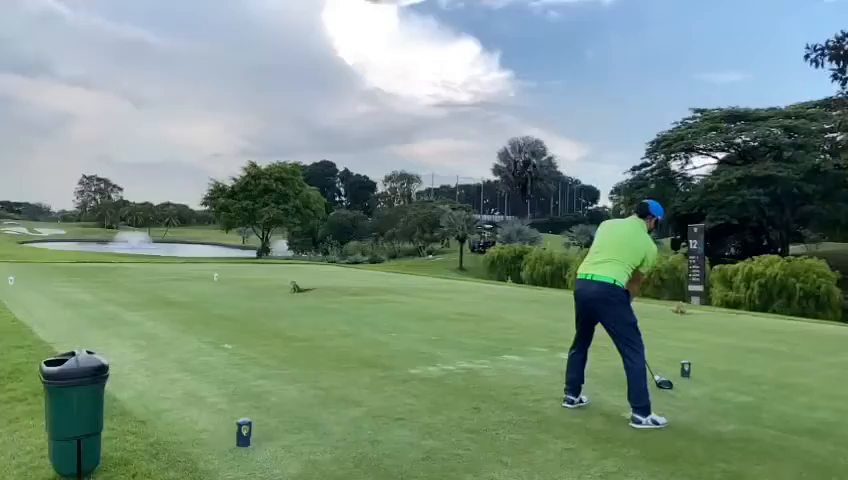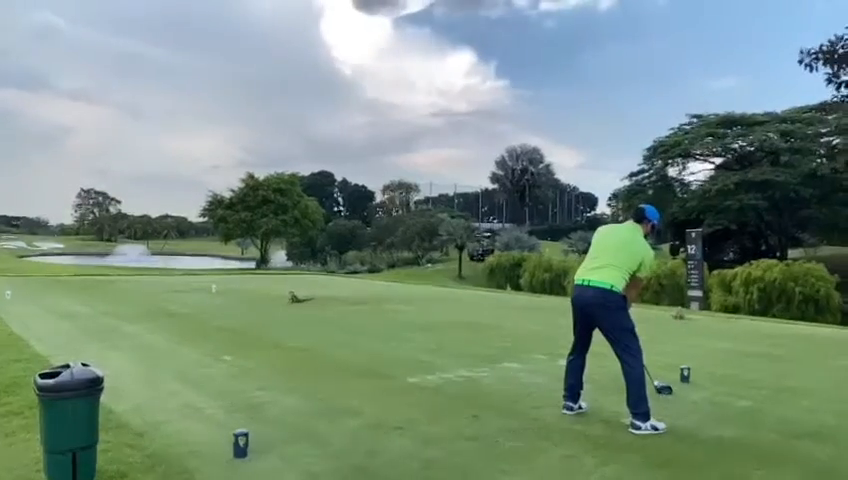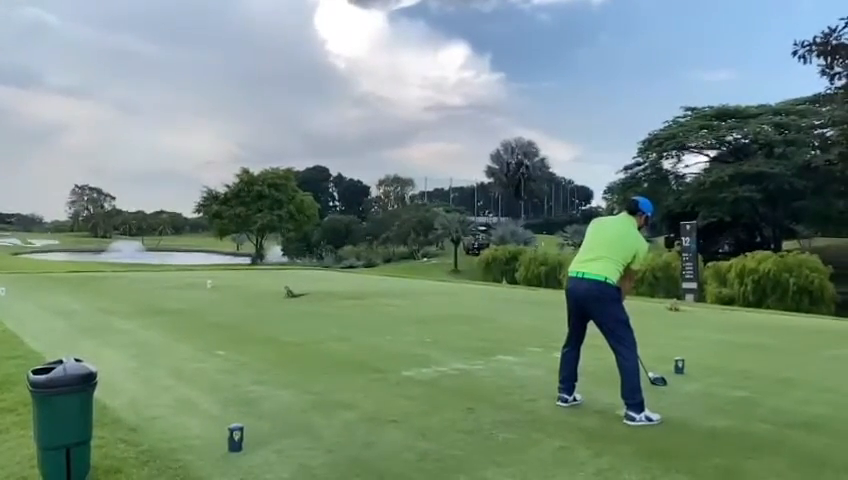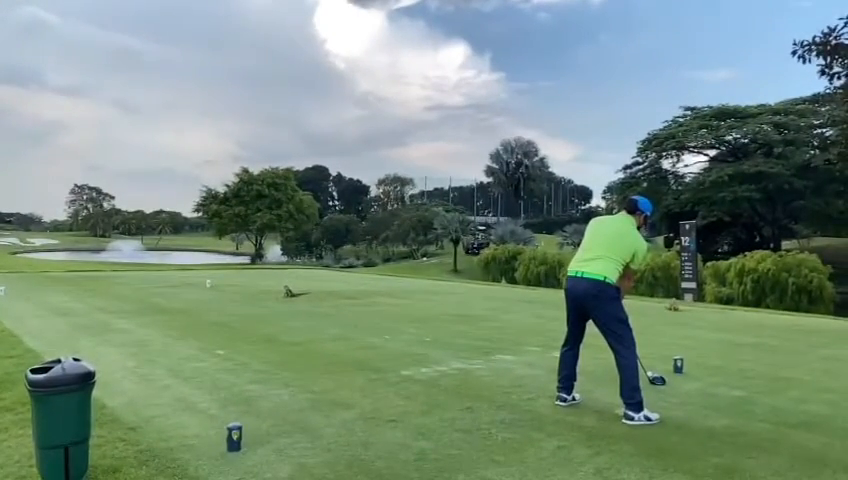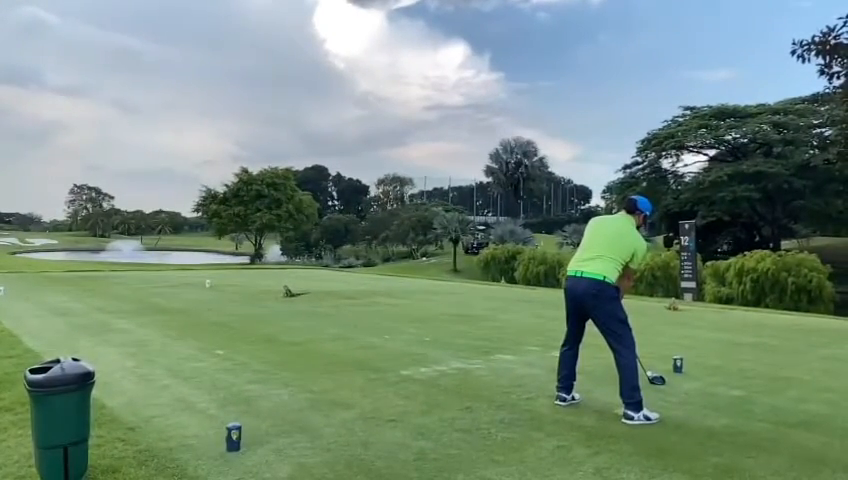
dt=0.5s
person 1, frame 1
left shoulder: (608, 224)
right shoulder: (649, 245)
right elbow: (635, 283)
right wrist: (624, 304)
left hip: (582, 283)
right hip: (609, 290)
left knee: (581, 341)
right knee: (633, 350)
left ankle: (572, 394)
right ankle: (641, 413)
person 1, frame 2
left shoulder: (604, 230)
right shoulder: (645, 249)
right elbow: (633, 287)
right wrist: (623, 309)
left hip: (580, 289)
right hip: (606, 296)
left knee: (578, 347)
right knee: (631, 356)
left ankle: (571, 401)
right ankle: (640, 419)
person 1, frame 3
left shoulder: (598, 222)
right shoulder: (639, 242)
right elbow: (627, 279)
right wrist: (617, 301)
left hip: (573, 281)
right hip: (600, 287)
left knee: (573, 340)
right knee: (626, 347)
left ankle: (565, 393)
right ankle: (635, 410)
person 1, frame 4
left shoulder: (597, 221)
right shoulder: (639, 241)
right elbow: (627, 279)
right wrist: (616, 299)
left hip: (573, 281)
right hip: (599, 287)
left knee: (572, 339)
right knee: (625, 347)
left ankle: (564, 392)
right ankle: (633, 410)
person 1, frame 5
left shoulder: (597, 221)
right shoulder: (638, 241)
right elbow: (627, 278)
right wrist: (616, 298)
left hip: (572, 280)
right hip: (599, 287)
left knee: (571, 338)
right knee: (624, 346)
left ankle: (564, 392)
right ankle: (633, 409)
